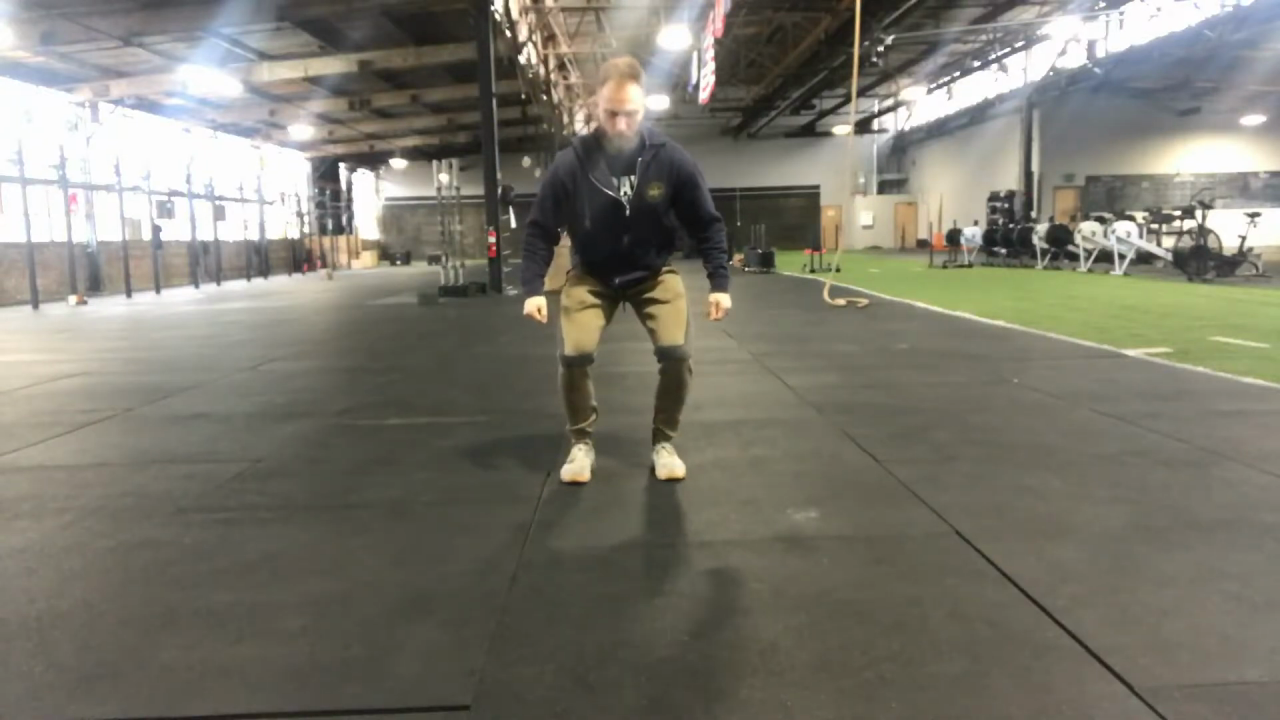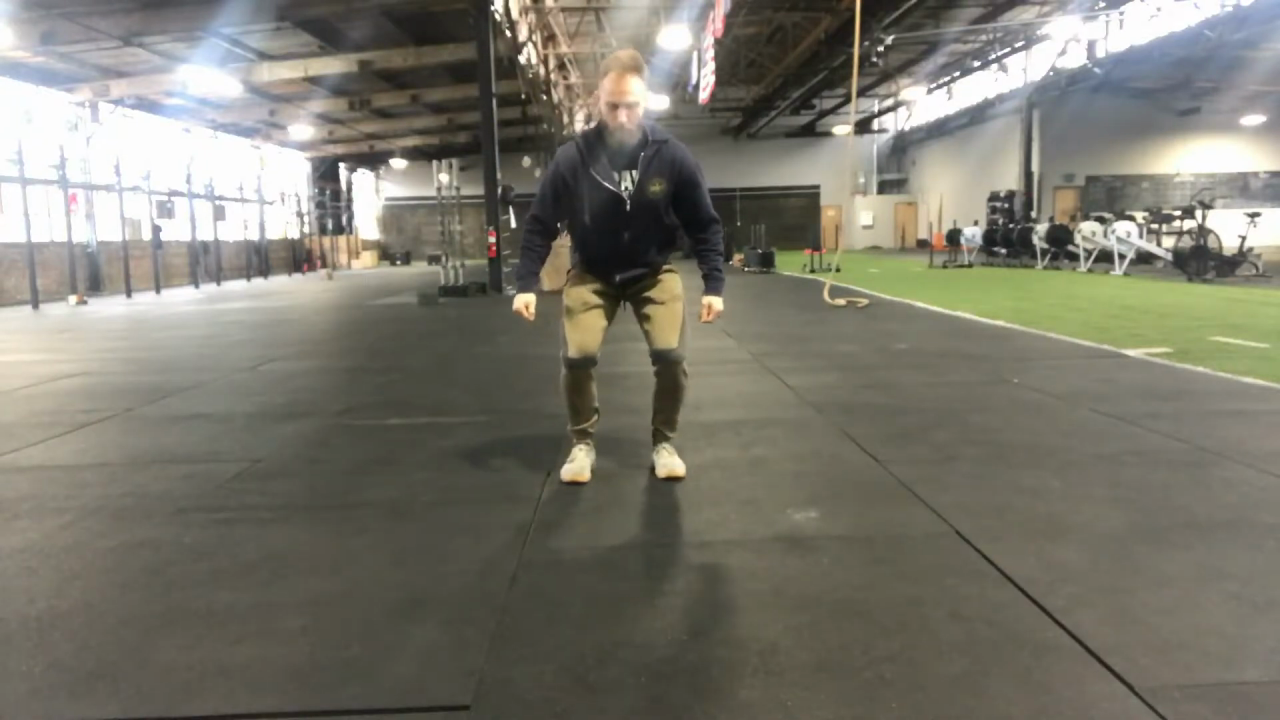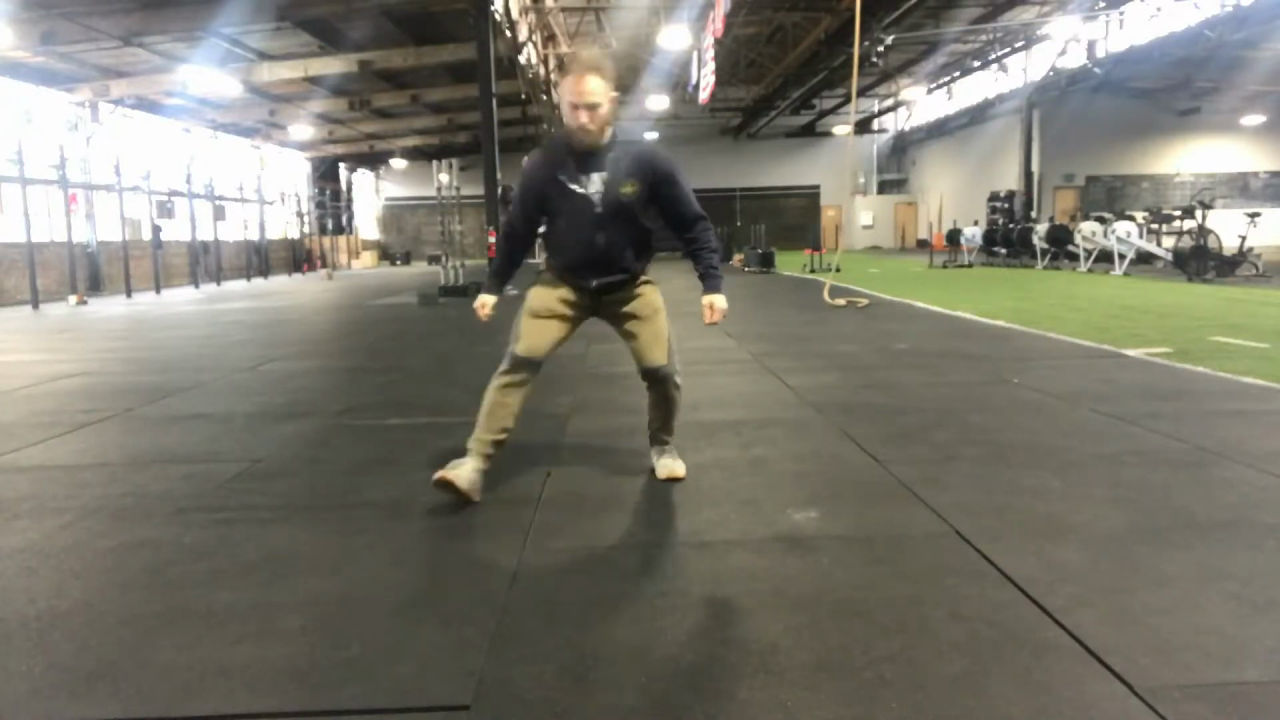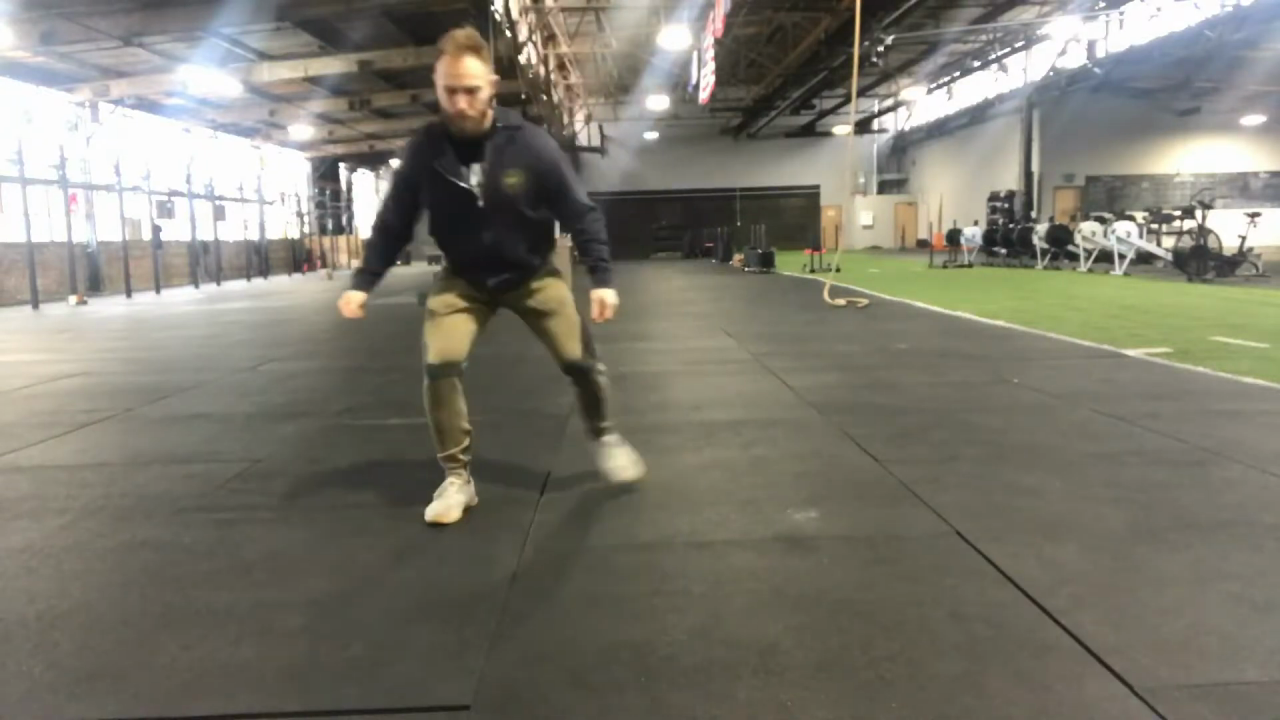
dt=0.4s
person 1, frame 1
left shoulder: (671, 159)
right shoulder: (571, 163)
left elbow: (707, 224)
right elbow: (541, 228)
left wrist: (720, 282)
right wrist: (533, 288)
left hip: (654, 274)
right hip: (591, 276)
left knee: (676, 354)
right knee: (574, 355)
left ankle: (664, 442)
right ankle: (581, 444)
person 1, frame 2
left shoulder: (673, 156)
right shoulder: (572, 158)
left elbow: (705, 225)
right elbow: (540, 224)
left wrist: (714, 285)
right wrist: (526, 283)
left hip: (654, 273)
right hip: (591, 273)
left knee: (670, 356)
right knee: (578, 357)
left ankle: (663, 443)
right ankle: (582, 444)
person 1, frame 3
left shoulder: (645, 160)
right shoulder: (545, 163)
left elbow: (692, 223)
right elbow: (518, 229)
left wrist: (712, 284)
right wrist: (492, 287)
left hip: (628, 283)
right hip: (563, 281)
left knee: (661, 370)
right knee: (521, 359)
left ankle: (662, 447)
right ankle: (476, 461)
person 1, frame 4
left shoulder: (530, 144)
right shoulder: (425, 152)
left elbow: (581, 211)
right elbow: (394, 223)
left wrist: (601, 278)
right wrist: (362, 283)
left hip: (533, 274)
right hip: (463, 279)
left knee: (579, 360)
right knee: (440, 365)
left ankle: (605, 438)
right ankle: (457, 477)
